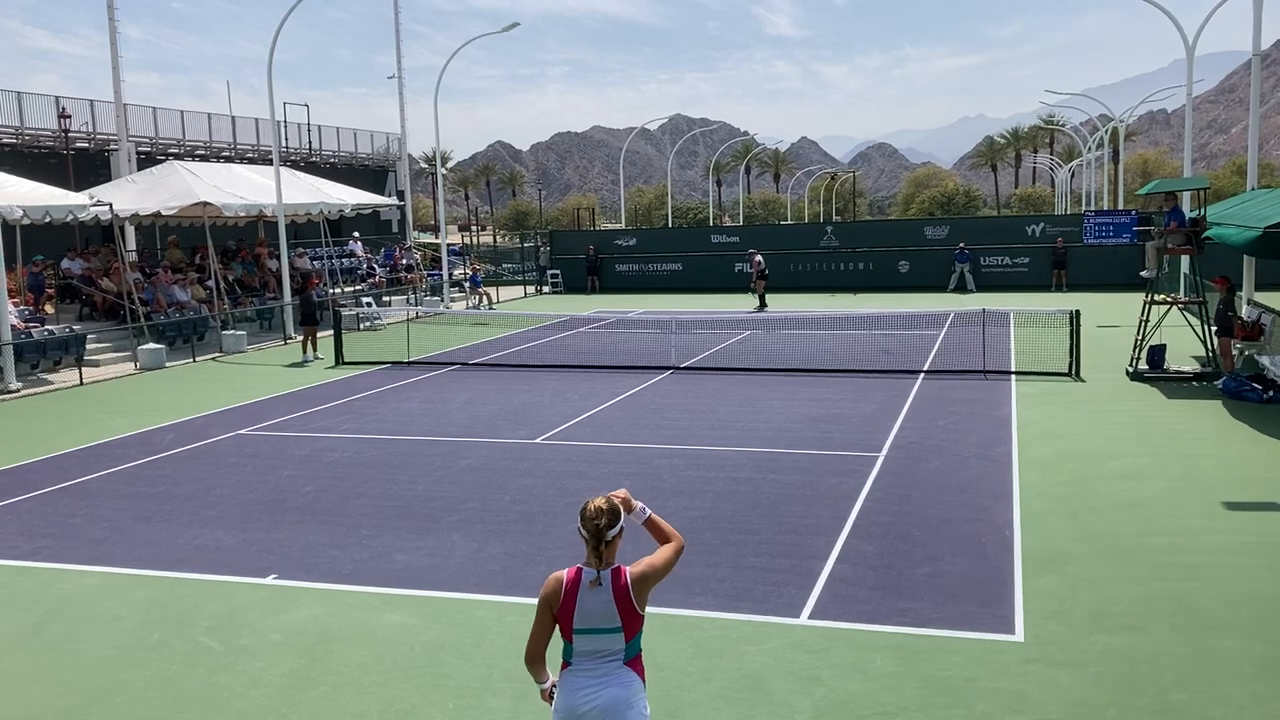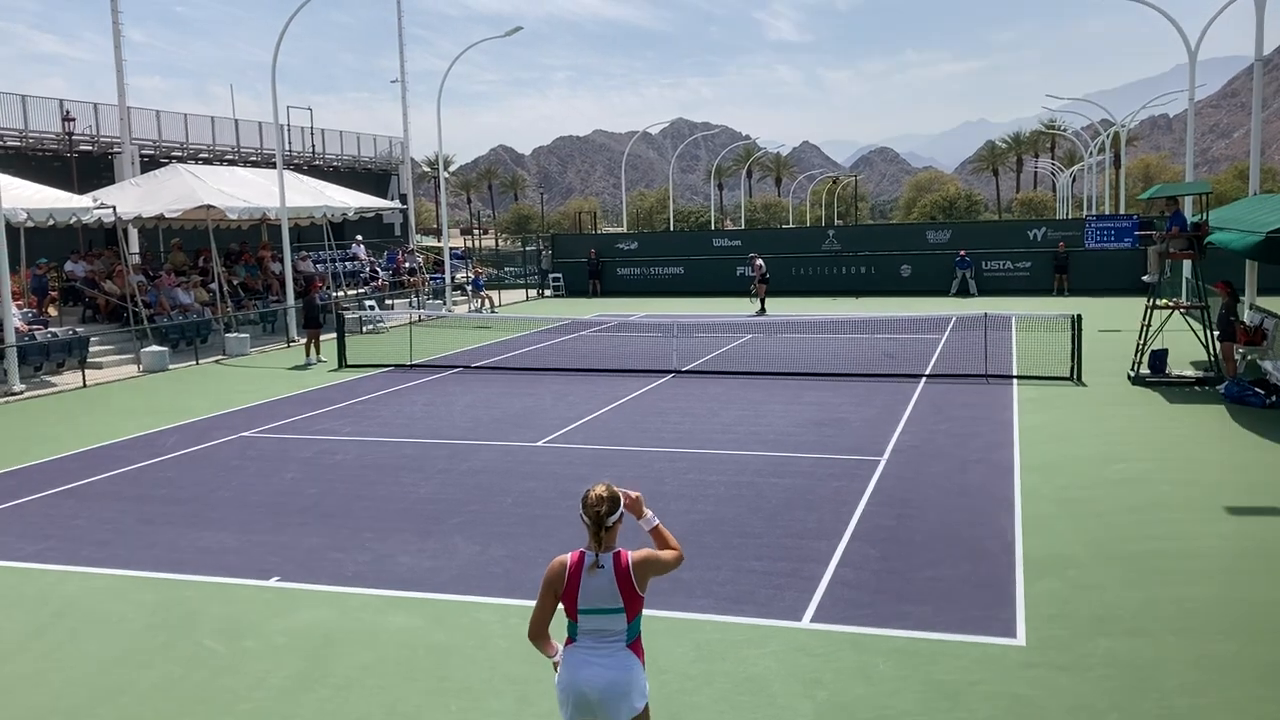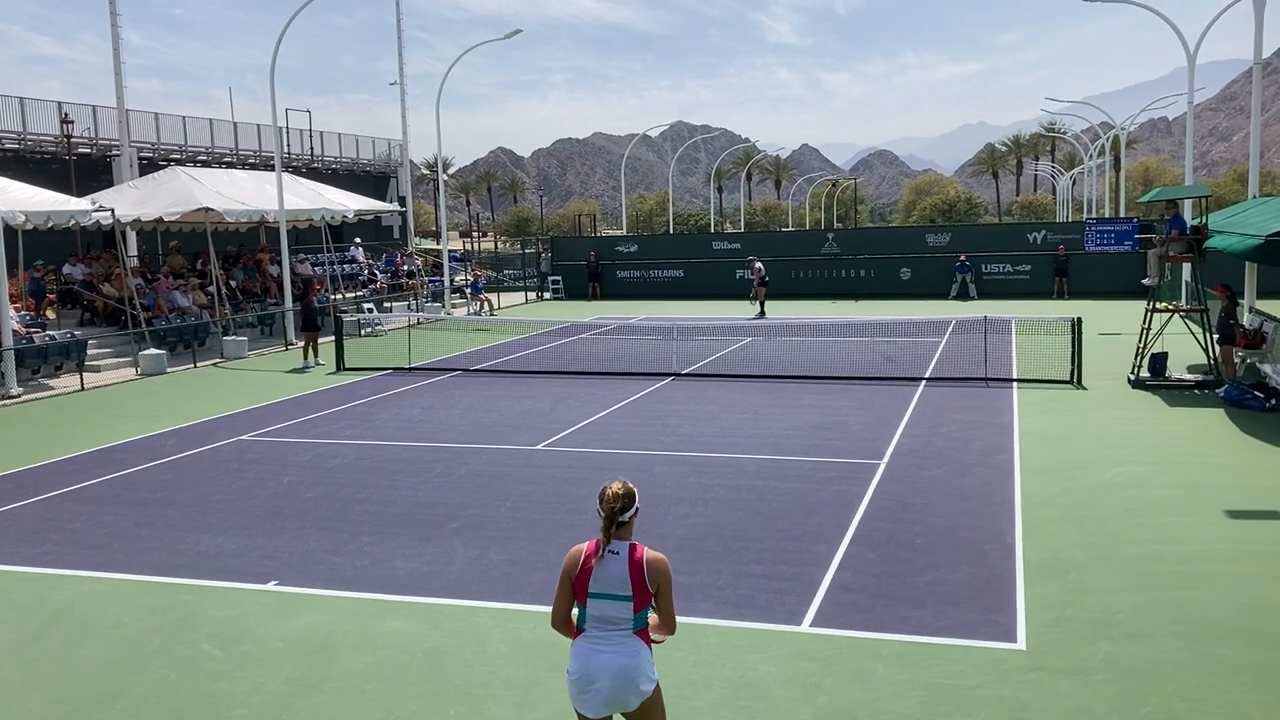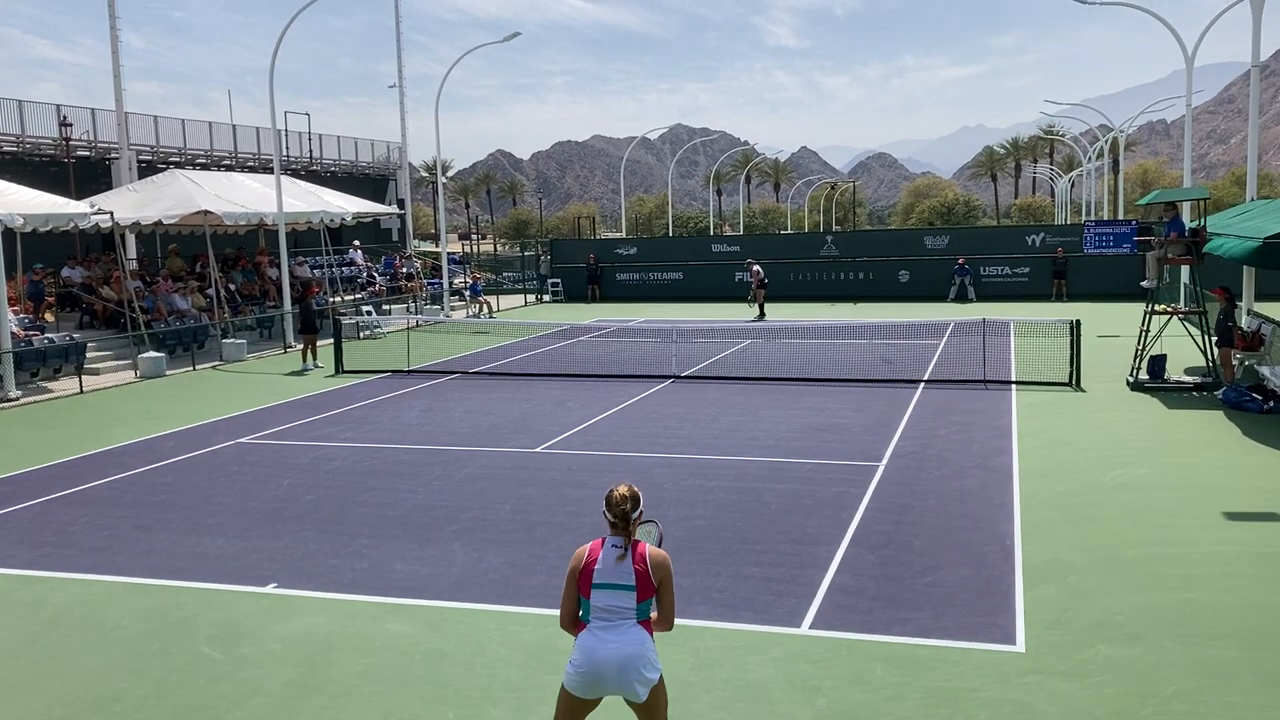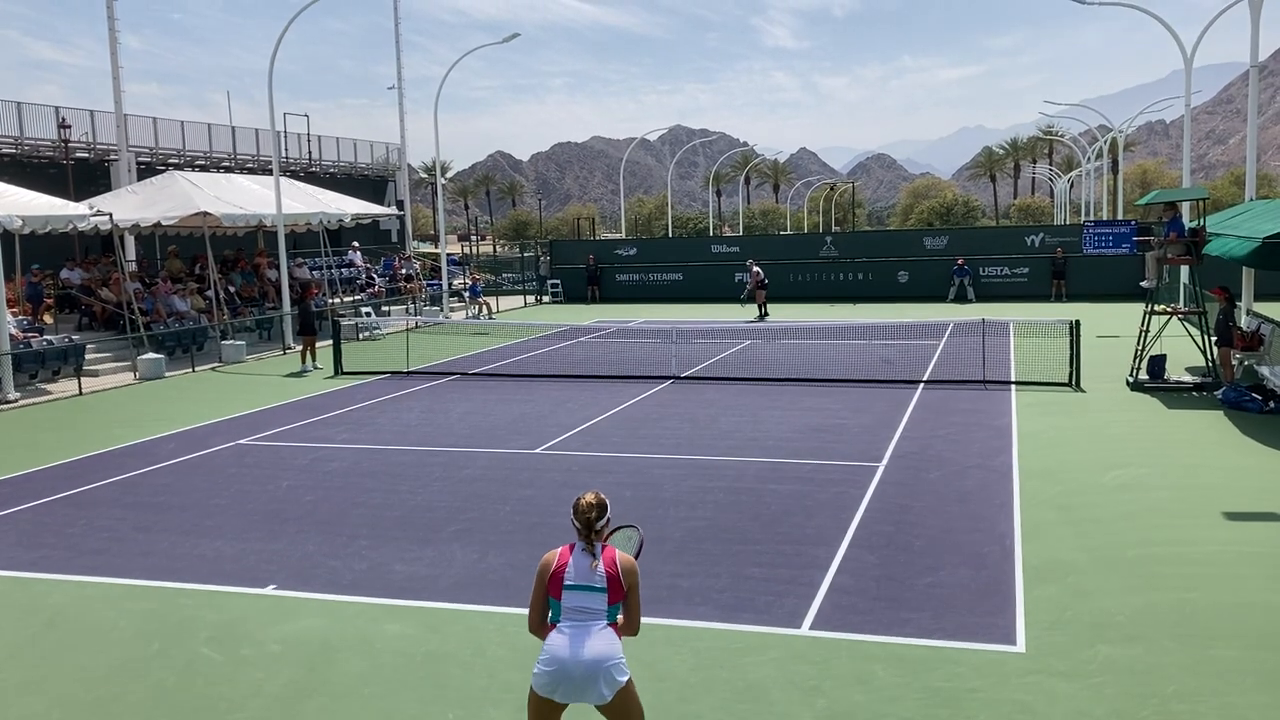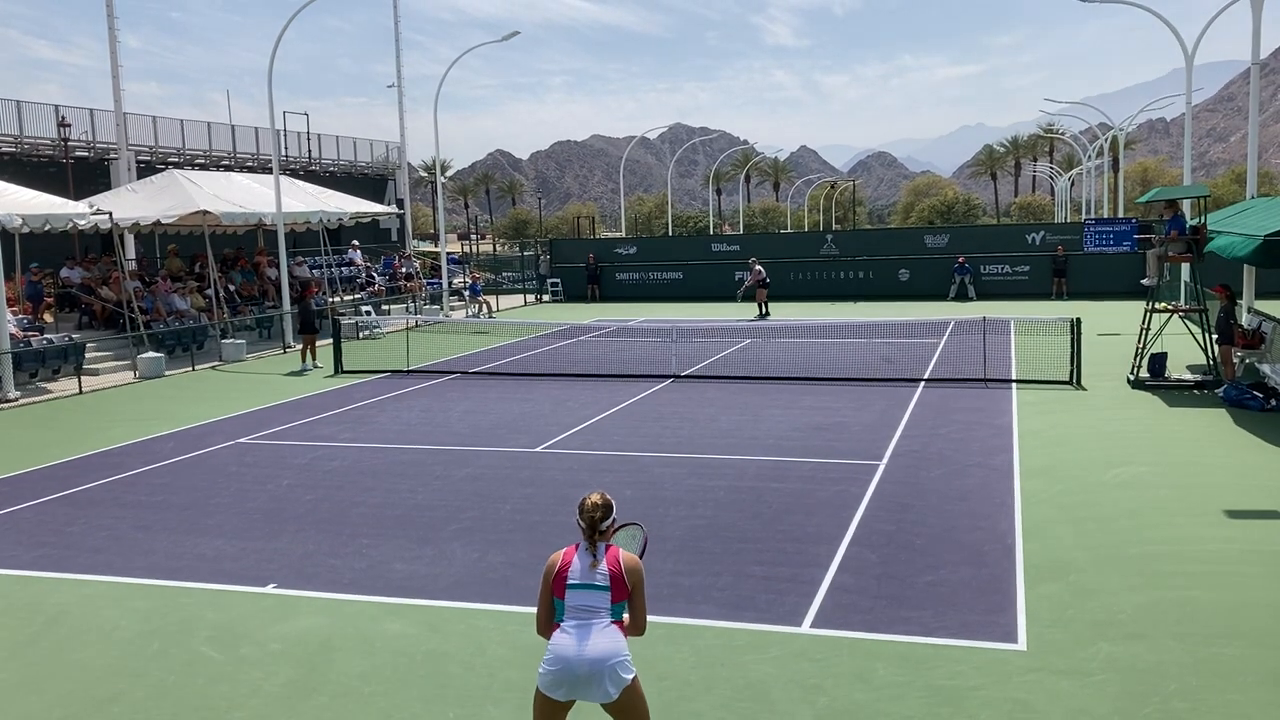
dt=0.3s
person 1, frame 1
left shoulder: (557, 585)
right shoulder: (637, 579)
left elbow: (533, 657)
right elbow: (676, 543)
left wrist: (545, 683)
right wrist: (636, 508)
person 1, frame 2
left shoulder: (561, 568)
right shoulder: (639, 564)
left elbow: (536, 634)
right elbow: (676, 554)
left wrist: (555, 654)
right wrist: (643, 515)
left hip: (575, 678)
right hip: (622, 682)
person 1, frame 3
left shoulder: (578, 556)
right shoulder: (655, 563)
left elbow: (558, 621)
right elbow: (668, 627)
left hip: (585, 668)
right hip: (633, 668)
person 1, frame 4
left shoulder: (583, 554)
right shoulder: (657, 558)
left elbow: (566, 621)
right elbow: (666, 622)
left hip: (588, 657)
right hip: (637, 657)
person 1, frame 5
left shoulder: (551, 560)
right shoulder: (625, 563)
left elbow: (535, 625)
right elbow: (632, 628)
left hip: (555, 660)
right hip: (605, 661)
person 1, frame 6
left shoulder: (556, 560)
right shoulder: (630, 563)
left elbow: (542, 626)
right elbow: (638, 627)
left hip: (560, 658)
right hip: (610, 659)
